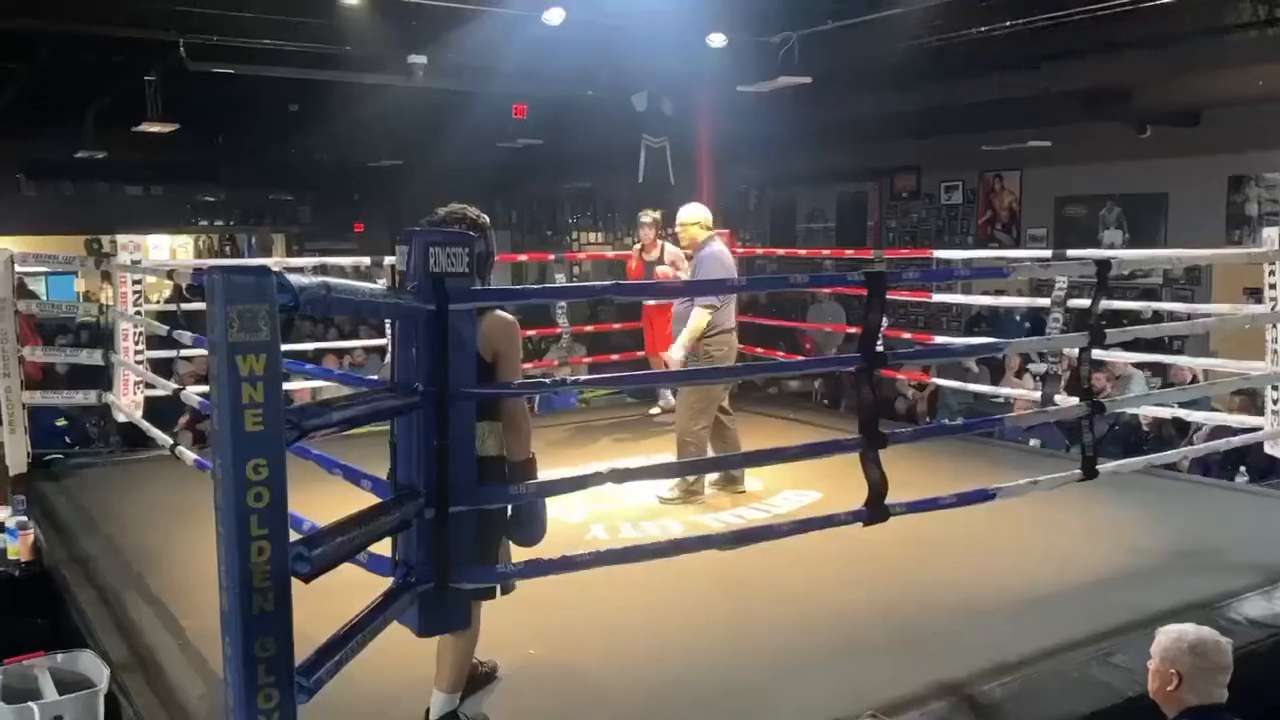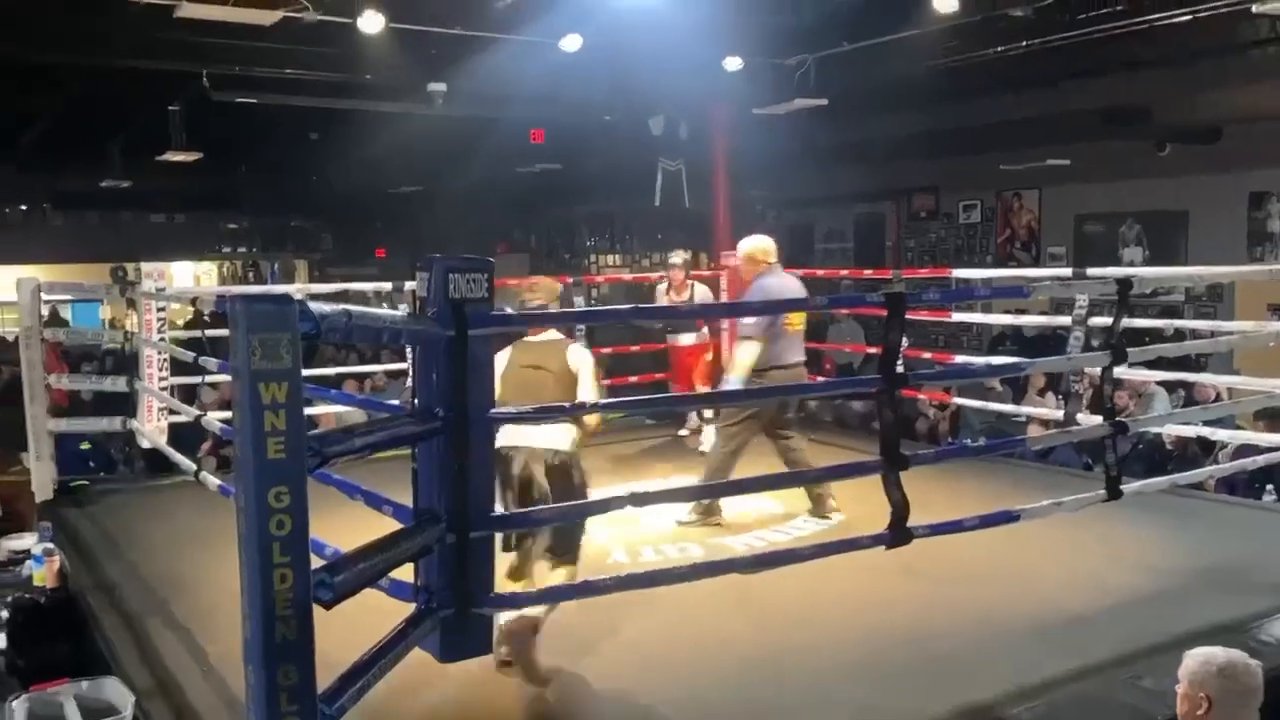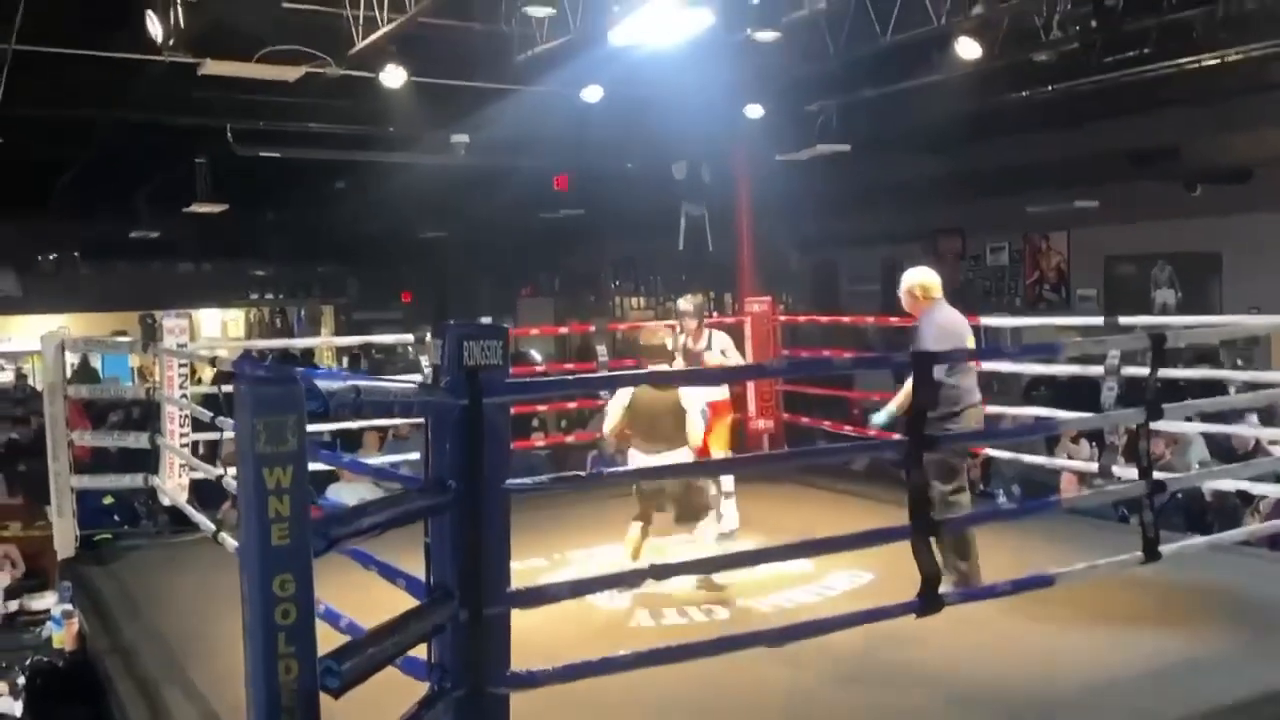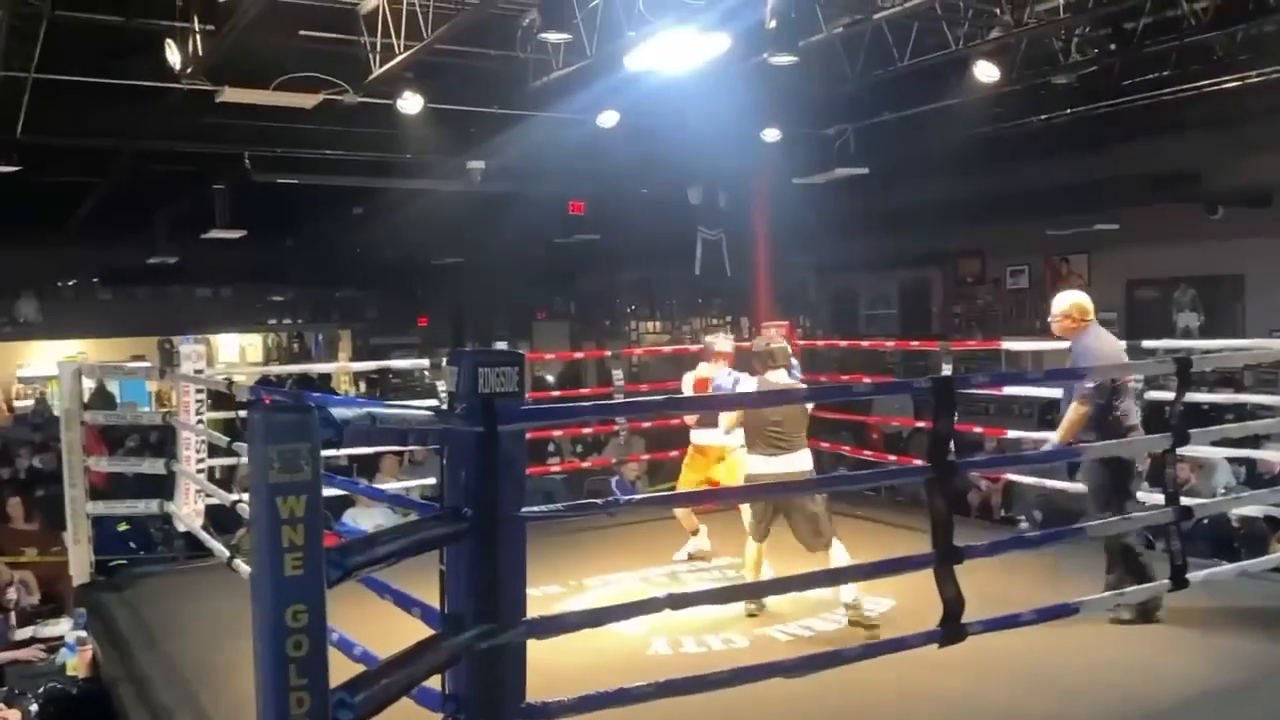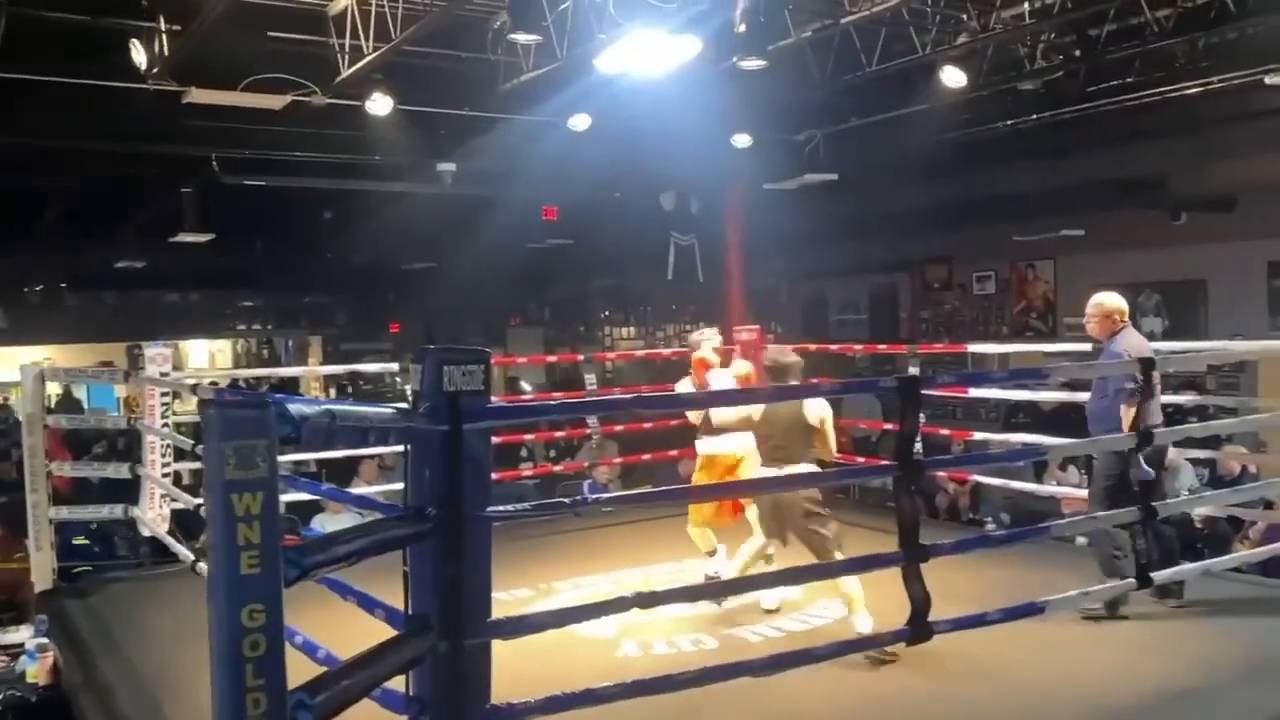
dt=0.7s
person 1, frame 1
right shoulder: (498, 325)
right elbow: (513, 412)
right wrist: (525, 479)
right hip: (477, 464)
right knee: (465, 589)
left ankle: (461, 670)
person 1, frame 2
left shoulder: (505, 355)
right shoulder: (576, 354)
right elbow: (590, 419)
right wrist: (582, 424)
left hip: (508, 452)
right hip: (555, 455)
left knee: (523, 549)
right knee: (560, 559)
left ankle: (506, 642)
right ankle: (525, 623)
person 1, frame 3
left shoulder: (628, 389)
right shoulder: (686, 391)
left elbow: (608, 431)
right elbow: (694, 440)
right wrist: (698, 416)
left hip: (643, 469)
left knee: (642, 518)
right knee: (705, 512)
person 1, frame 4
left shoulder: (748, 387)
right shoulder: (804, 392)
left hip: (759, 473)
right hip: (797, 473)
left knee: (756, 536)
right knee: (828, 540)
left ankle: (752, 597)
right ankle: (851, 605)
person 1, frame 5
left shoulder: (757, 402)
right shoulder: (816, 404)
left elbow: (717, 418)
right elbow: (829, 451)
right hip: (801, 488)
left knee: (765, 537)
right knee: (835, 559)
left ankle: (727, 580)
right ankle: (864, 629)
person 2, frame 1
left shoulder: (711, 255)
right shoulder: (706, 254)
left elbow: (705, 308)
right elbow: (697, 297)
left wrist: (680, 345)
left hip: (708, 346)
right hip: (716, 344)
left knee: (692, 415)
right knee: (719, 411)
left ankle: (691, 485)
right ankle: (732, 476)
person 2, frame 2
left shoulder: (759, 289)
right shoulder: (793, 284)
left elbow: (750, 338)
left wrist: (734, 378)
left hip: (764, 376)
right hip: (791, 373)
left knee: (730, 436)
right knee: (784, 436)
left ankle: (706, 510)
right ankle: (822, 498)
person 2, frame 3
left shoulder: (936, 325)
right shoulder: (946, 318)
left wrist: (889, 411)
left hip: (950, 420)
right hip: (954, 417)
left knee: (949, 496)
right knee: (922, 486)
left ankle: (965, 577)
right ankle: (936, 566)
person 2, frame 4
left shoulder: (1089, 349)
right shoulder: (1100, 340)
left elbow: (1083, 404)
left wrist: (1056, 443)
left hip: (1110, 445)
right hip: (1116, 441)
left knee: (1115, 521)
right knee: (1113, 519)
left ankle: (1143, 601)
right ankle: (1119, 590)
person 2, frame 5
left shoulder: (1119, 350)
right shoulder: (1134, 343)
left elbow: (1129, 405)
left wrist: (1130, 452)
left hip: (1126, 448)
right hip: (1149, 443)
left ankle: (1115, 593)
right ankle: (1169, 586)
person 3, frame 1
left shoulder: (670, 251)
right shoulder: (637, 251)
left elbow: (690, 275)
right elbow: (633, 282)
left wrist: (674, 275)
right wrist: (633, 263)
left hip: (667, 307)
right hip: (648, 308)
left knee: (665, 352)
right knee: (653, 355)
right ankle: (666, 397)
person 3, frame 2
left shoulder: (701, 290)
right shoulder: (661, 290)
left hip: (698, 346)
right hip: (675, 347)
left knee: (700, 386)
right knee: (677, 387)
left ankle: (709, 433)
right ankle: (692, 418)
person 3, frame 3
left shoulder: (719, 339)
right shoulder: (680, 340)
left elbow: (742, 366)
left wrist: (723, 361)
right wrist: (677, 370)
left hip: (717, 403)
left knee: (719, 453)
left ankle: (729, 510)
person 3, frame 4
left shoulder: (734, 379)
right shoulder: (691, 378)
left elbow: (740, 417)
right elbow: (689, 419)
right wrist: (700, 392)
left hip: (731, 448)
right hip: (700, 448)
right knee: (680, 507)
right ankle: (698, 541)
person 3, frame 5
left shoulder: (730, 376)
right shoulder: (685, 385)
right elbow: (695, 417)
right wrist: (701, 384)
left hip: (743, 451)
right hip: (711, 455)
right knee: (695, 524)
right ankle: (716, 558)
